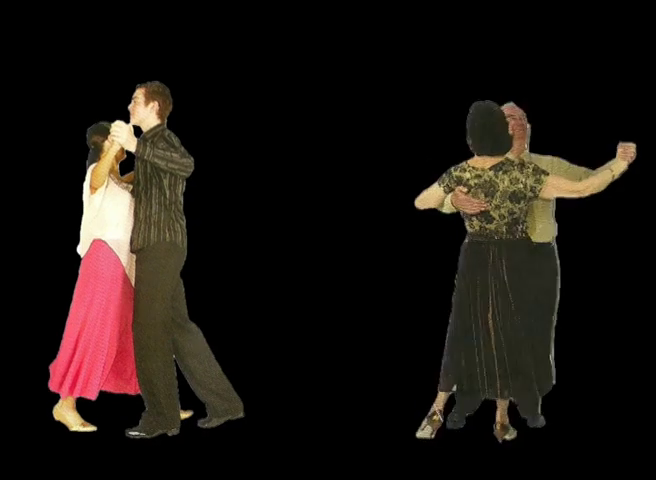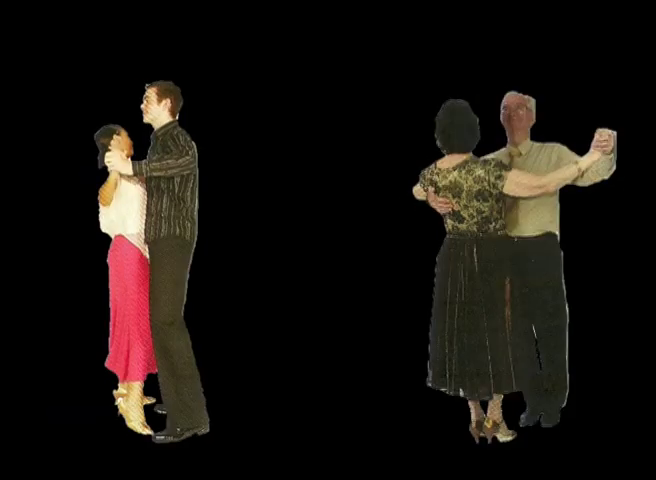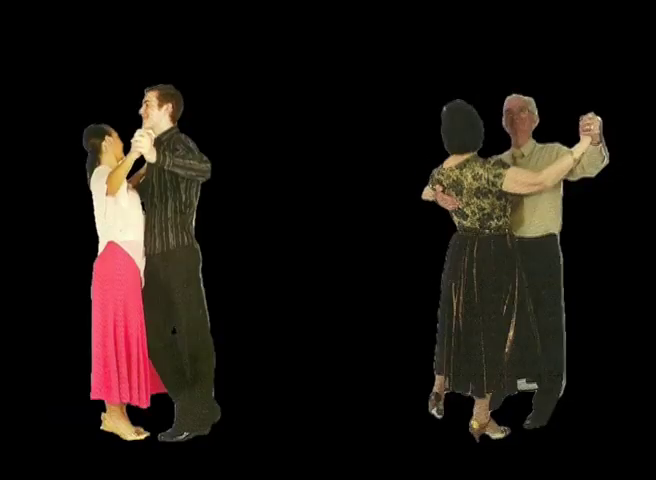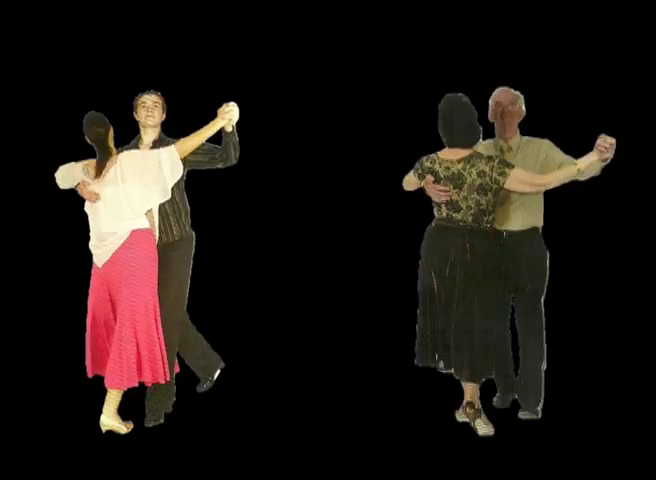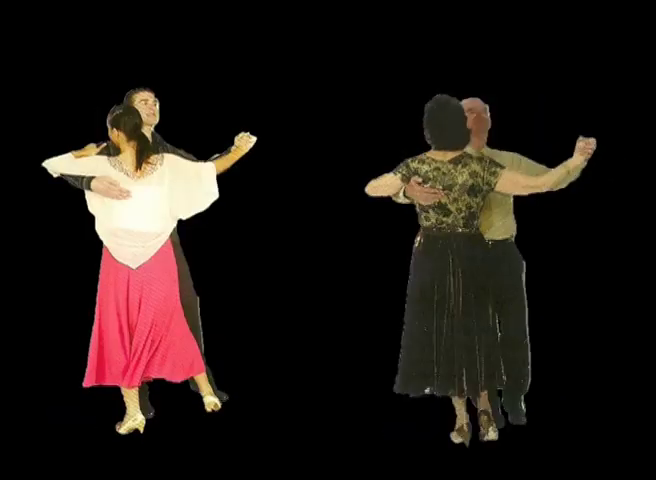
dt=0.2s
person 1, frame 1
left shoulder: (162, 138)
right shoulder: (152, 142)
left elbow: (186, 164)
left wrist: (135, 146)
left hip: (161, 244)
right hip: (156, 244)
left knee: (148, 327)
right knee: (176, 324)
left ankle: (162, 415)
right ankle: (223, 401)
person 1, frame 2
left shoulder: (176, 137)
right shoulder: (161, 140)
left elbow: (187, 163)
left wrist: (132, 167)
left hip: (172, 238)
right hip: (162, 239)
left knee: (165, 321)
right knee: (163, 320)
left ankle: (189, 416)
right ankle: (182, 402)
person 1, frame 3
left shoulder: (179, 144)
right shoulder: (159, 148)
left elbow: (203, 169)
left wrist: (157, 157)
left hip: (178, 250)
right hip: (156, 253)
left knee: (191, 330)
right knee: (154, 331)
left ankle: (198, 413)
right ankle: (190, 403)
person 1, frame 4
right shoulder: (123, 155)
left elbow: (226, 158)
left wrist: (229, 128)
right wrist: (83, 185)
left hip: (176, 241)
left knee: (169, 317)
right knee: (168, 316)
left ankle: (159, 400)
right ankle: (208, 364)
person 1, frame 5
left shoulder: (166, 151)
right shoulder: (113, 150)
left wrist: (233, 151)
right wrist: (94, 183)
left hip: (166, 239)
left knee: (186, 306)
left ankle: (200, 379)
right ankle: (137, 395)
person 2, frame 1
left shoulder: (459, 173)
right shoulder: (523, 172)
left elbow: (420, 203)
right elbow: (579, 189)
right wrist: (619, 165)
left hip: (475, 261)
right hip: (513, 262)
left knee: (467, 335)
right knee: (511, 336)
left ankle: (437, 413)
right ankle: (501, 421)
person 2, frame 2
left shoulder: (432, 173)
right shoulder: (488, 169)
left elbow: (417, 193)
right elbow: (543, 185)
right wrist: (592, 156)
left hip: (454, 259)
right hip: (492, 258)
left knee: (458, 333)
right knee: (495, 333)
left ankle: (475, 417)
right ankle: (493, 419)
person 2, frame 3
left shoulder: (440, 172)
right shoulder: (487, 169)
left elbow: (427, 196)
right elbow: (540, 182)
right wrist: (582, 147)
left hip: (461, 254)
right hip: (494, 256)
left knee: (458, 325)
right knee: (494, 330)
left ankle: (439, 394)
right ankle: (480, 419)
person 2, frame 4
left shoulder: (430, 163)
right shoulder: (488, 166)
left elbow: (407, 185)
right elbow: (542, 183)
right wrist: (592, 158)
left hip: (438, 246)
right hip: (477, 251)
left knee: (443, 315)
right knee: (474, 323)
right ankle: (470, 403)
person 2, frame 5
left shoulder: (415, 166)
right shoulder: (479, 167)
left elbow: (372, 190)
right elbow: (536, 185)
right wrist: (576, 159)
left hip: (430, 258)
right hip: (469, 256)
left knee: (431, 335)
right knee: (471, 331)
left ankle: (463, 422)
right ankle: (483, 415)
person 3, frame 1
left shoulder: (549, 165)
left elbow: (589, 180)
right elbow: (444, 196)
left wrist: (619, 162)
right wrist: (456, 199)
left hip: (539, 257)
left knee: (539, 332)
left ankle: (531, 402)
person 3, frame 2
left shoulder: (551, 153)
right shoulder: (490, 162)
left elbow: (588, 173)
left wrist: (604, 152)
right wrist: (437, 198)
left hip: (540, 251)
left knee: (551, 327)
right knee: (517, 329)
left ankle: (553, 402)
right ankle: (535, 400)
person 3, frame 3
left shoulder: (553, 153)
left elbow: (587, 167)
left wrist: (595, 140)
right wrist: (444, 196)
left hip: (542, 250)
left knee: (548, 327)
left ankle: (545, 402)
person 3, frame 4
left shoulder: (540, 149)
right shoulder: (479, 152)
left elbow: (576, 170)
left wrist: (599, 155)
right wrist: (431, 187)
left hip: (526, 243)
left knee: (529, 318)
left ankle: (531, 398)
right ankle: (506, 385)
person 3, frame 5
left shoulder: (508, 161)
left elbow: (551, 179)
right elbow: (399, 187)
left wrist: (578, 159)
right wrist: (411, 191)
left hip: (503, 254)
left knee: (514, 327)
left ankle: (514, 397)
right ankle: (486, 401)
person 4, frame 1
left shoulder: (118, 179)
right shoulder: (98, 171)
right elbow: (95, 183)
right wrist: (113, 150)
left hip: (124, 259)
right hip: (105, 257)
left knee: (133, 330)
right knee: (93, 329)
right ankle: (65, 404)
person 4, frame 2
left shoulder: (132, 174)
right shoulder: (114, 173)
right elbow: (104, 199)
right wrist: (116, 168)
left hip: (139, 250)
right hip: (128, 250)
left knee: (137, 318)
right knee: (135, 318)
left ankle: (126, 388)
right ankle: (132, 398)
person 4, frame 3
left shoulder: (111, 174)
right shoulder: (102, 173)
left elbow: (128, 184)
right elbow: (113, 187)
right wrist: (133, 154)
left hip: (126, 259)
right hip: (118, 259)
left knee: (127, 332)
right knee: (121, 332)
left ankle: (114, 409)
right ankle: (114, 413)
person 4, frame 4
left shoulder: (85, 170)
right shoulder: (130, 161)
left elbow: (60, 175)
right elbow: (176, 150)
right wrist: (217, 123)
left hip: (104, 254)
right hip: (134, 249)
left knee: (109, 324)
right knee: (134, 325)
left ankle: (112, 401)
right ankle: (110, 408)
person 4, frame 5
left shoulder: (102, 166)
right shoulder: (165, 164)
left elbow: (54, 165)
right elbow: (210, 170)
left wrist: (87, 152)
right wrist: (240, 150)
left hip: (119, 257)
right hip: (157, 255)
left knee: (118, 332)
right knee: (168, 325)
left ankle: (133, 411)
right ankle: (207, 391)
